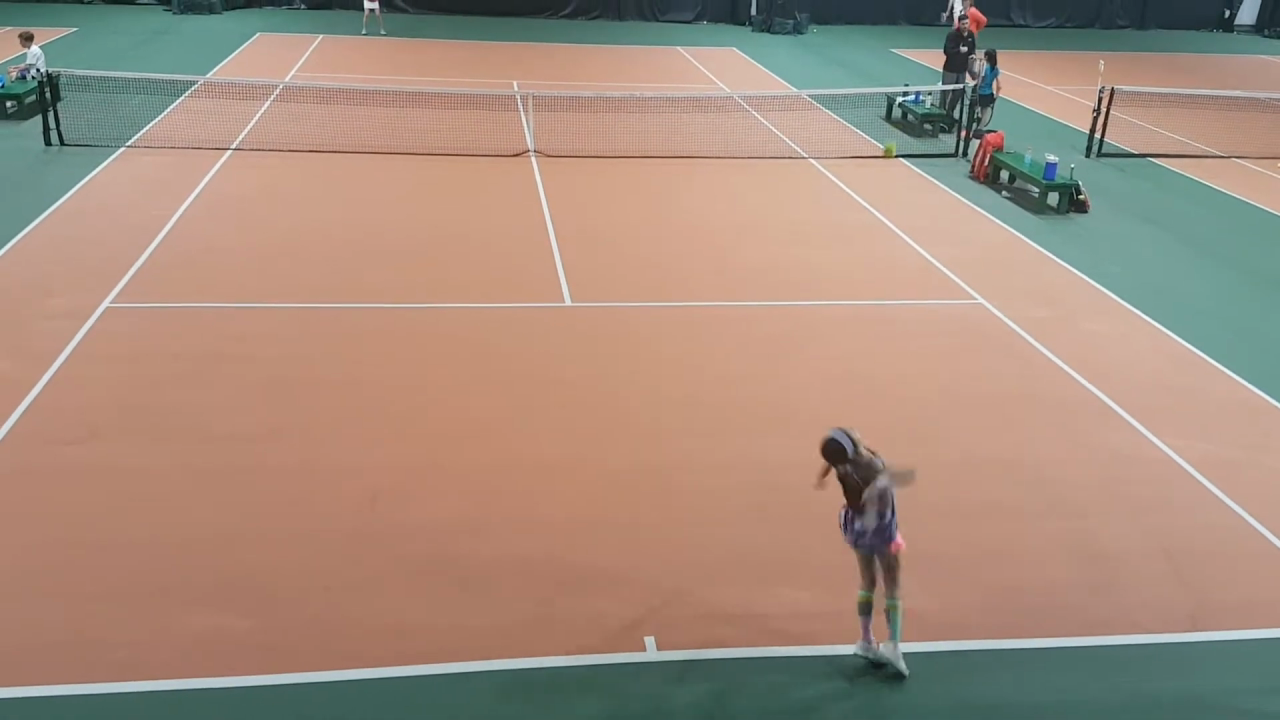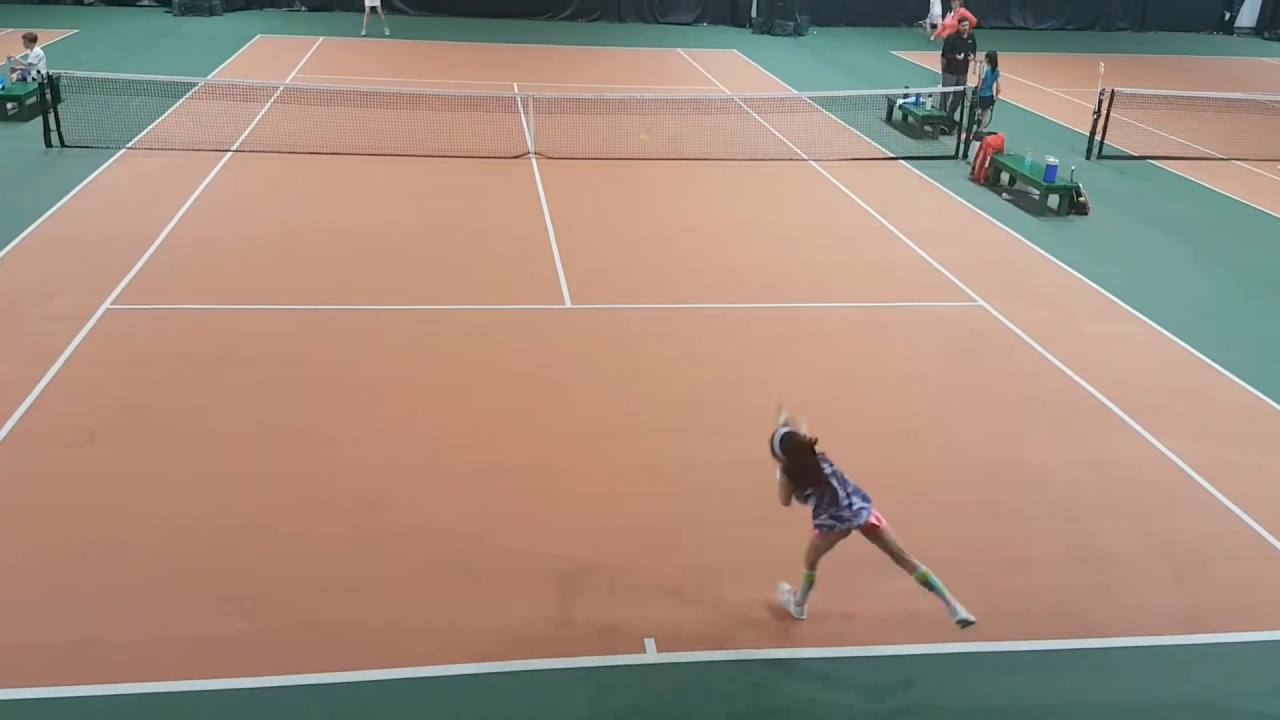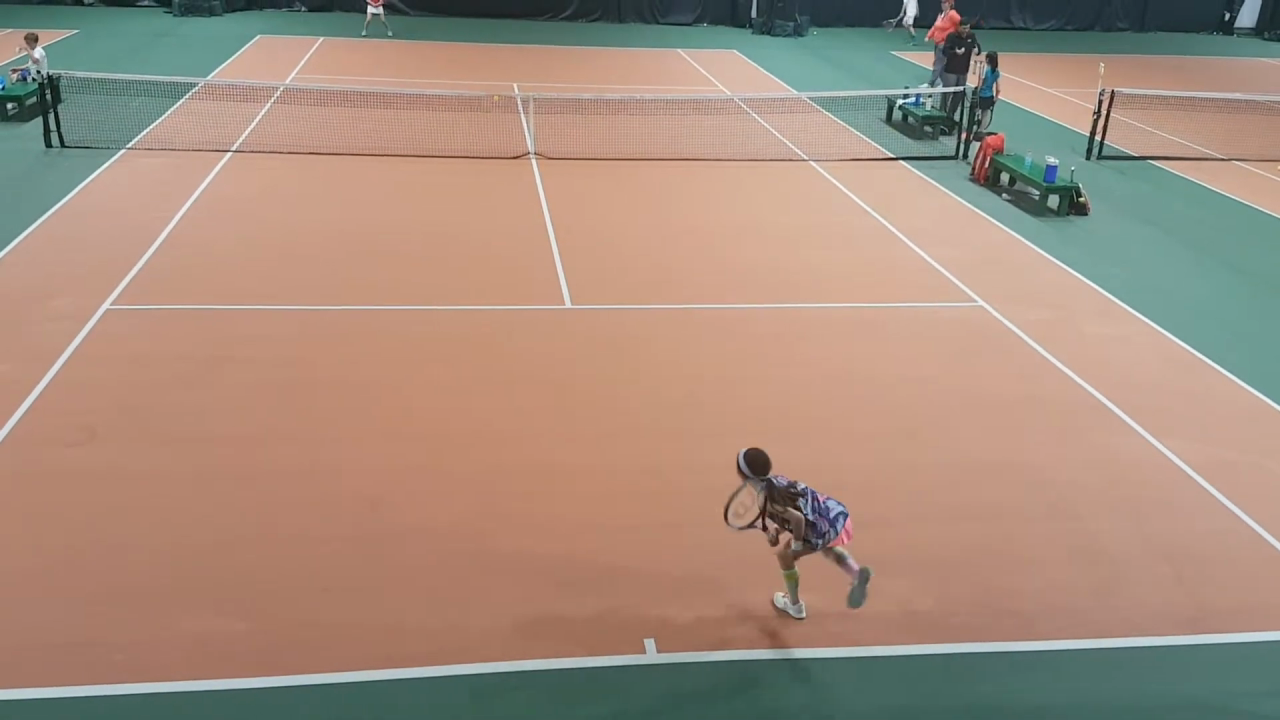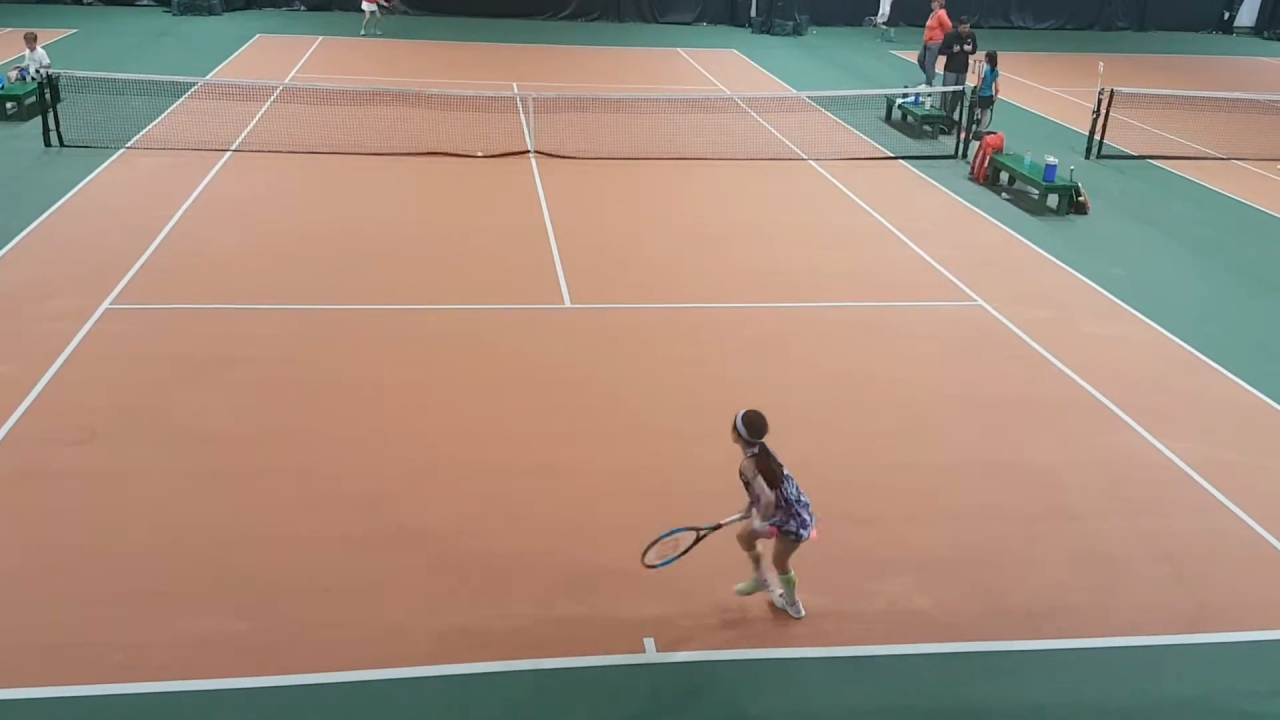
dt=0.3s
person 1, frame 1
left shoulder: (842, 464)
right shoulder: (867, 464)
left wrist: (823, 475)
left hip: (858, 529)
right hip: (878, 534)
left knee: (868, 583)
right knee: (893, 589)
left ankle: (866, 642)
right ankle: (893, 649)
person 1, frame 2
left shoulder: (788, 476)
right shoulder: (811, 450)
left elbow: (785, 501)
right elbow: (800, 432)
right wrist: (786, 420)
left hip: (833, 521)
right hip: (861, 508)
left knee: (811, 556)
right knee: (906, 560)
left ankle: (798, 604)
right ankle: (954, 608)
person 1, frame 3
left shoulder: (764, 497)
right shoulder: (774, 480)
left elbow: (797, 518)
left wrist: (796, 545)
right wrist: (774, 529)
left hip: (821, 532)
right hip: (836, 515)
left knee: (784, 556)
right knee: (828, 548)
left ankle: (795, 605)
right ankle: (856, 573)
person 1, frame 4
left shoulder: (748, 464)
right shoulder: (762, 452)
left elbow: (768, 499)
left wrist: (761, 525)
right wrist: (750, 507)
left hip: (791, 519)
right hip: (787, 511)
left knee: (779, 560)
right knee: (744, 536)
left ankle: (793, 604)
right ankle: (759, 580)
